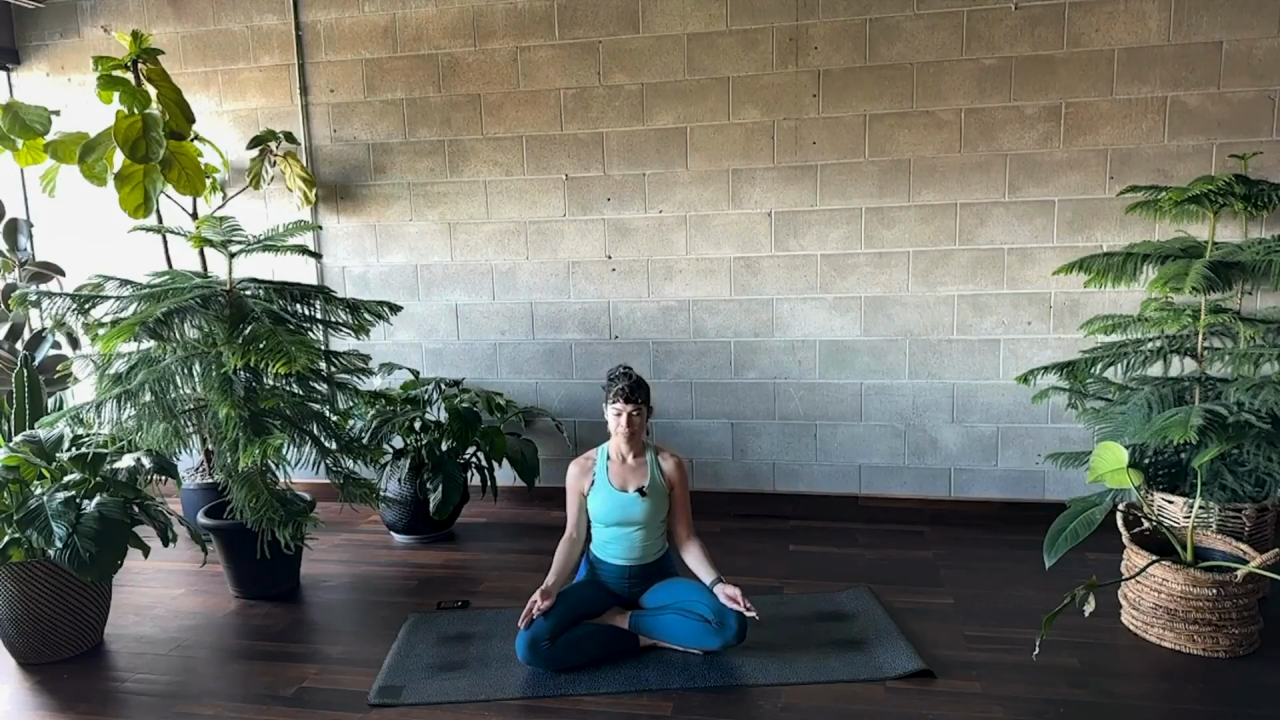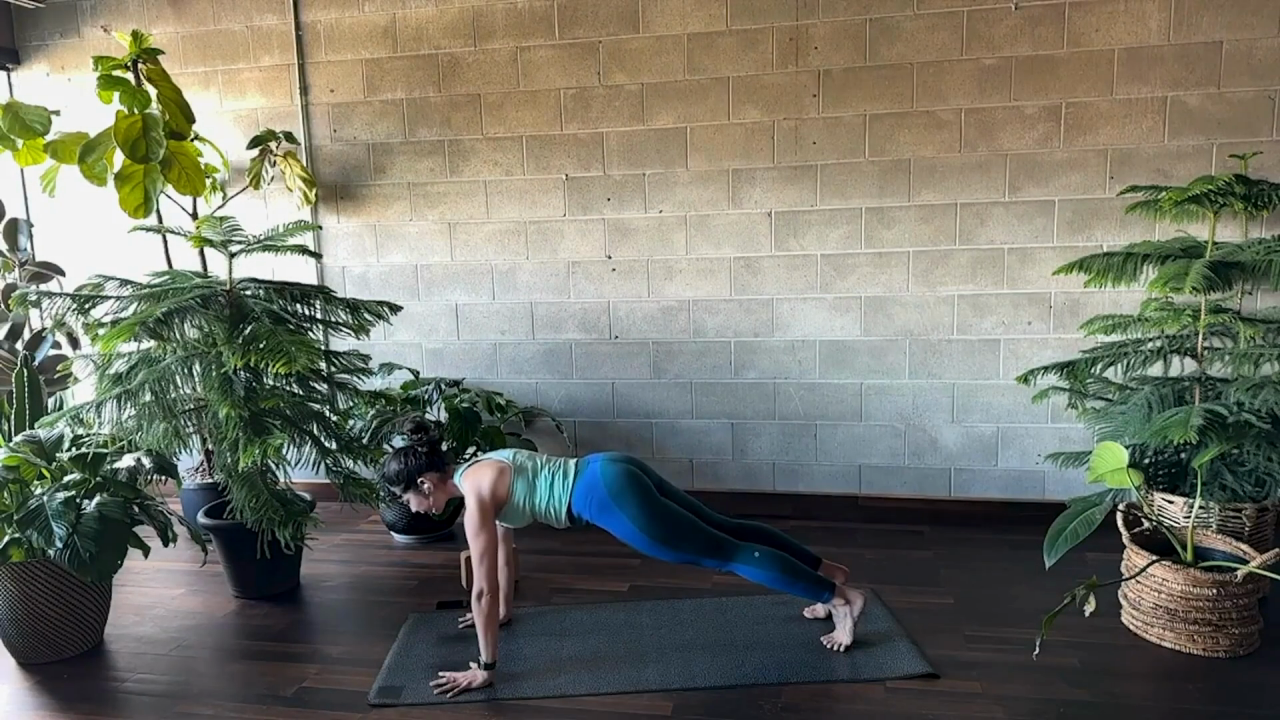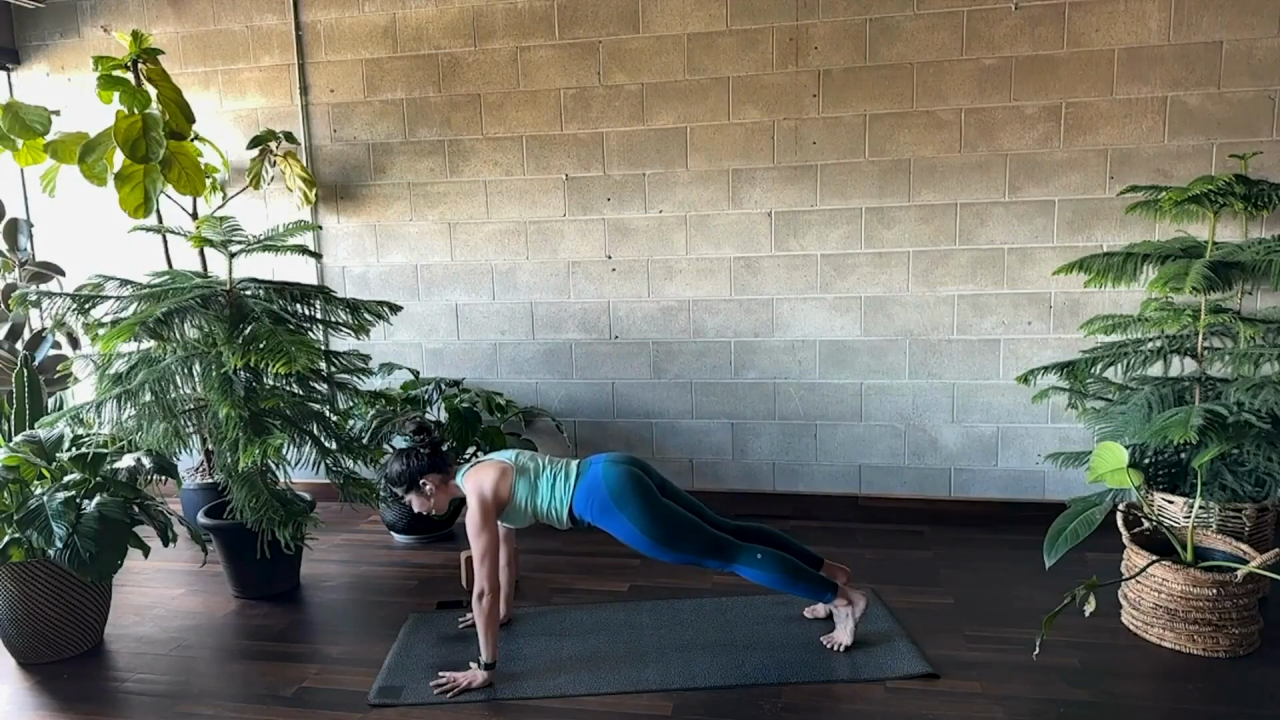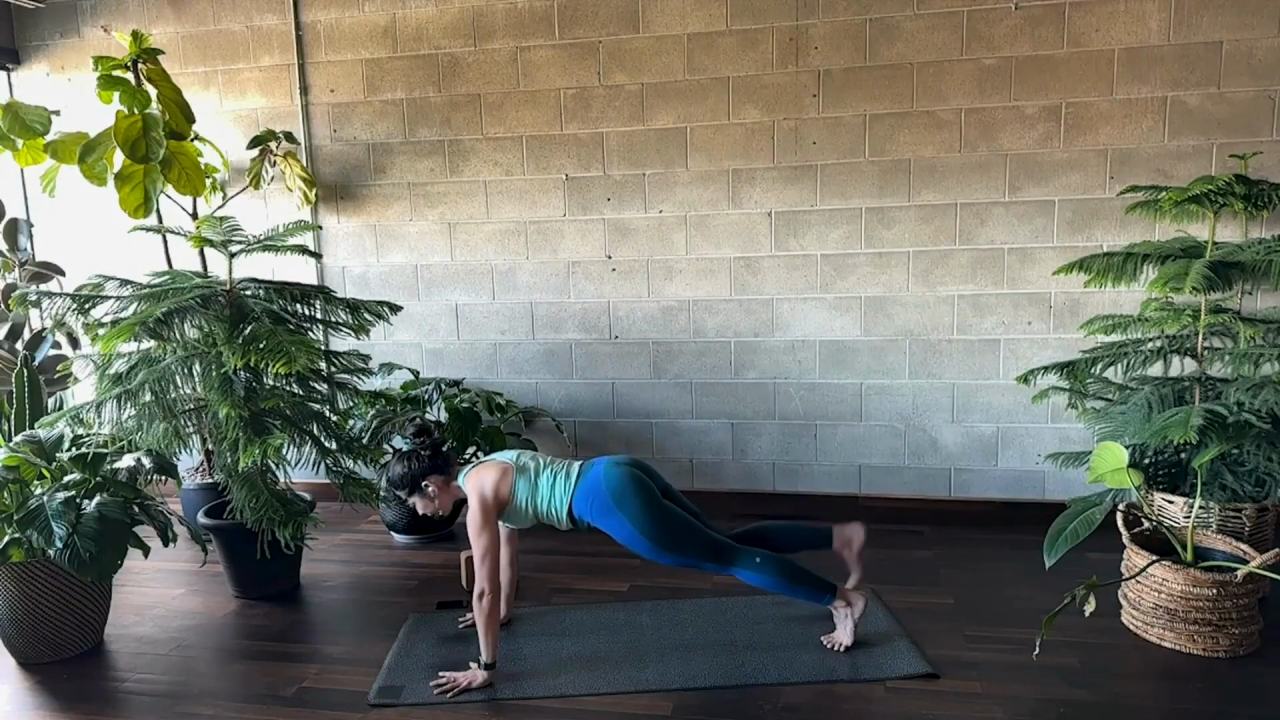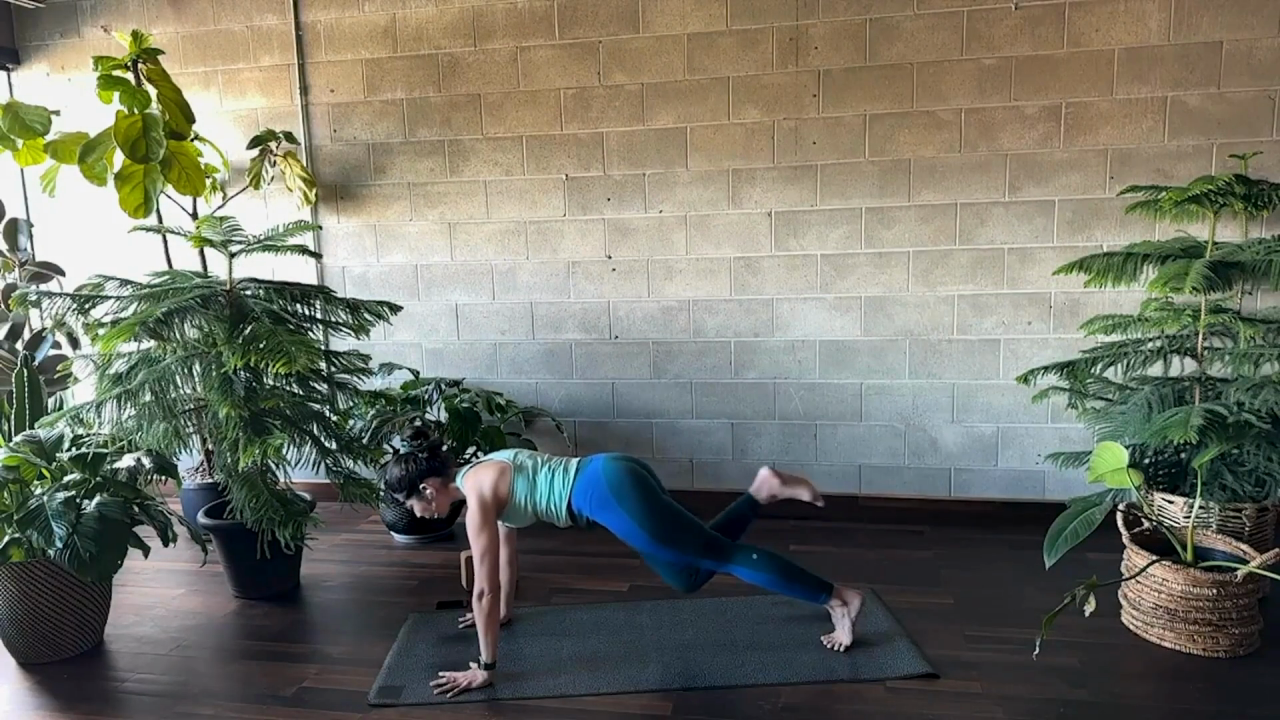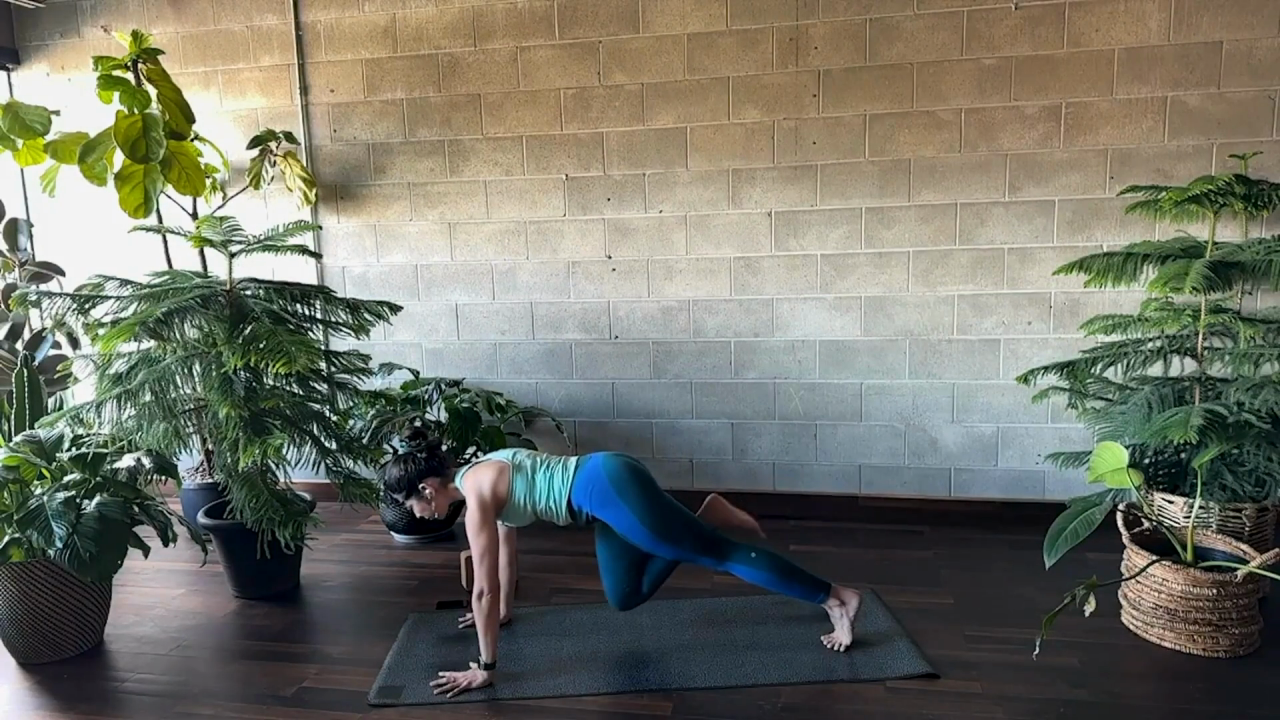
dt=0.3s
person 1, frame 1
left shoulder: (669, 466)
right shoulder: (582, 469)
left elbow: (684, 538)
right elbow: (574, 536)
left wrist: (717, 584)
right wrist: (550, 587)
left hip: (656, 577)
right hip: (599, 578)
left knee: (730, 625)
right knee: (531, 645)
left ankle: (620, 621)
right ankle: (651, 636)
person 1, frame 2
left shoulder: (476, 492)
right shoulder: (481, 472)
left elbow: (482, 588)
right elbow: (503, 544)
left wrist: (484, 668)
right wrist: (502, 611)
left hip: (608, 493)
right hip: (610, 475)
left knee: (725, 552)
right knee: (722, 530)
left ankle: (839, 597)
right ankle: (823, 569)
person 1, frame 3
left shoulder: (477, 493)
right shoulder: (483, 471)
left elbow: (483, 587)
right elbow: (506, 544)
left wrist: (484, 667)
right wrist: (502, 611)
left hip: (608, 496)
right hip: (614, 473)
left knee: (727, 554)
right knee: (725, 532)
left ankle: (842, 598)
right ankle: (828, 571)
person 1, frame 4
left shoulder: (478, 495)
right shoulder: (488, 472)
left elbow: (483, 588)
right elbow: (509, 541)
left wrist: (485, 668)
right wrist: (503, 610)
left hip: (612, 497)
right hip: (618, 476)
left knee: (726, 557)
right knee: (721, 544)
left ankle: (843, 601)
right ankle: (841, 538)
person 1, frame 5
left shoulder: (477, 495)
right shoulder: (486, 473)
left elbow: (483, 588)
right elbow: (507, 541)
left wrist: (485, 667)
right wrist: (503, 610)
left hip: (609, 492)
right hip: (614, 474)
left knee: (721, 556)
right knee: (690, 577)
left ankle: (839, 600)
right ankle: (762, 490)
person 1, frame 6
left shoulder: (476, 496)
right shoulder: (483, 474)
left elbow: (482, 589)
right elbow: (506, 543)
left wrist: (485, 668)
right wrist: (502, 611)
left hip: (610, 489)
right hip: (609, 479)
left knee: (721, 554)
right knee: (626, 596)
left ankle: (837, 600)
right ankle: (704, 519)
